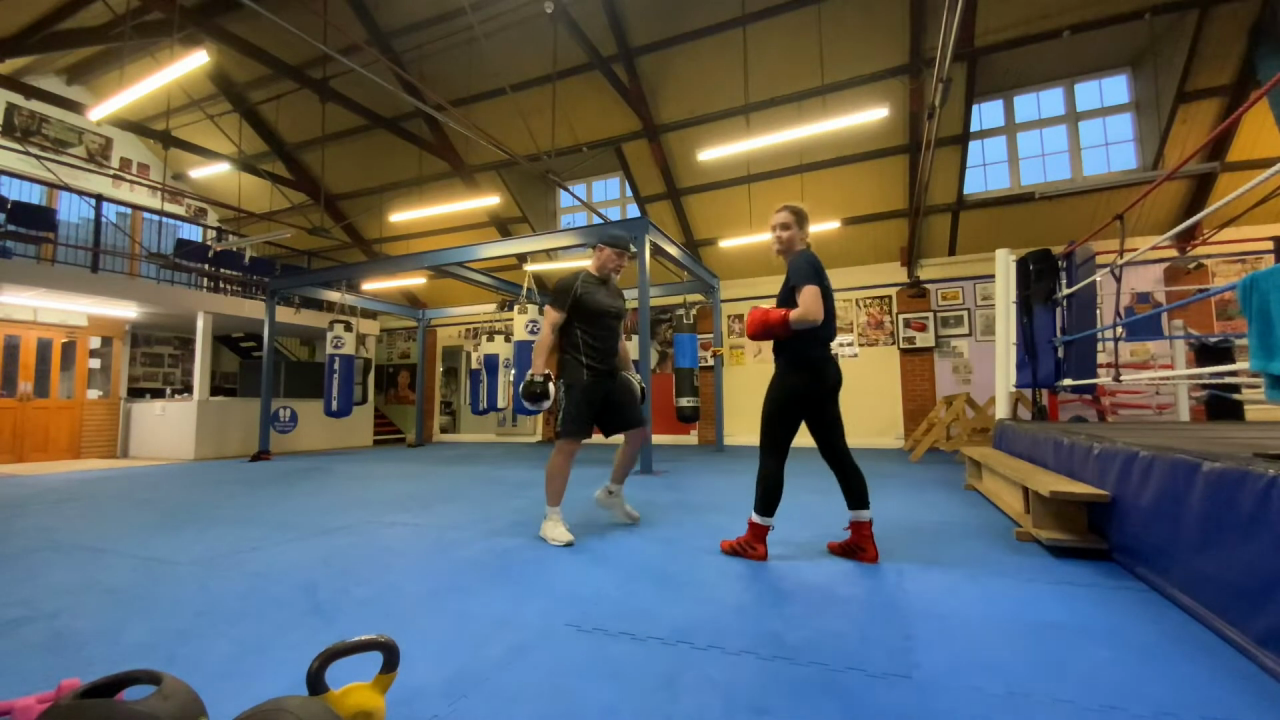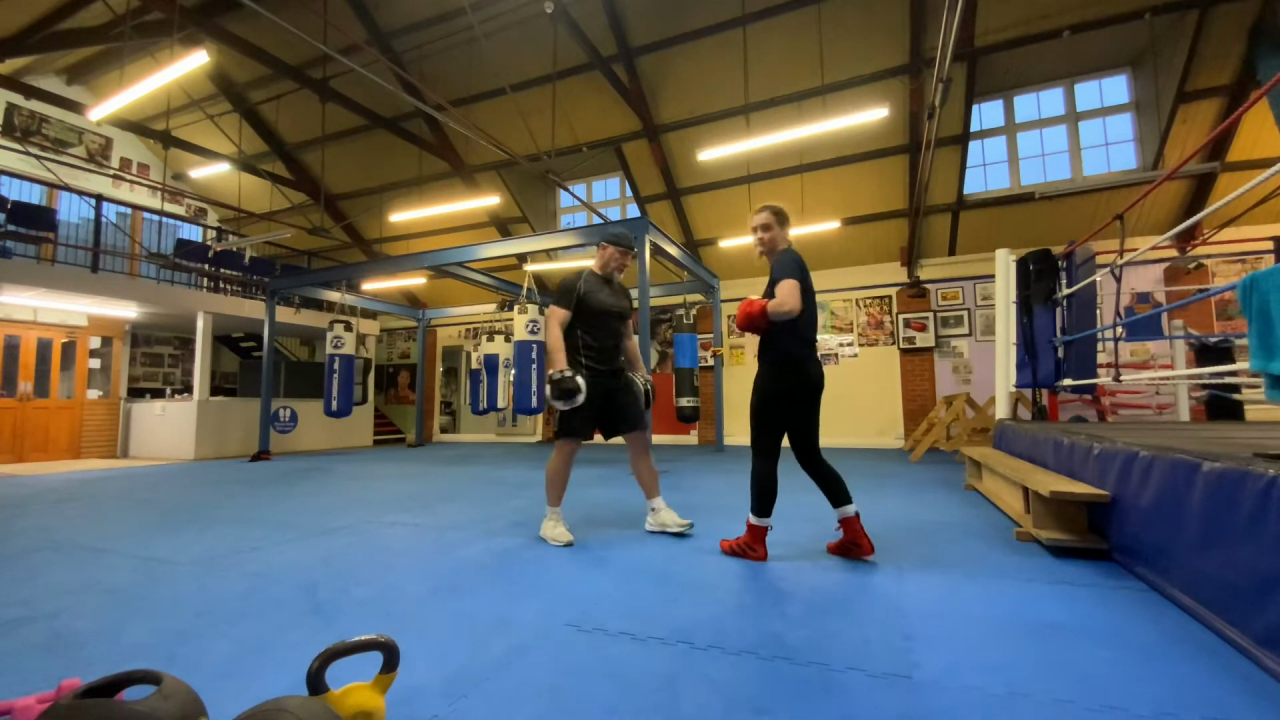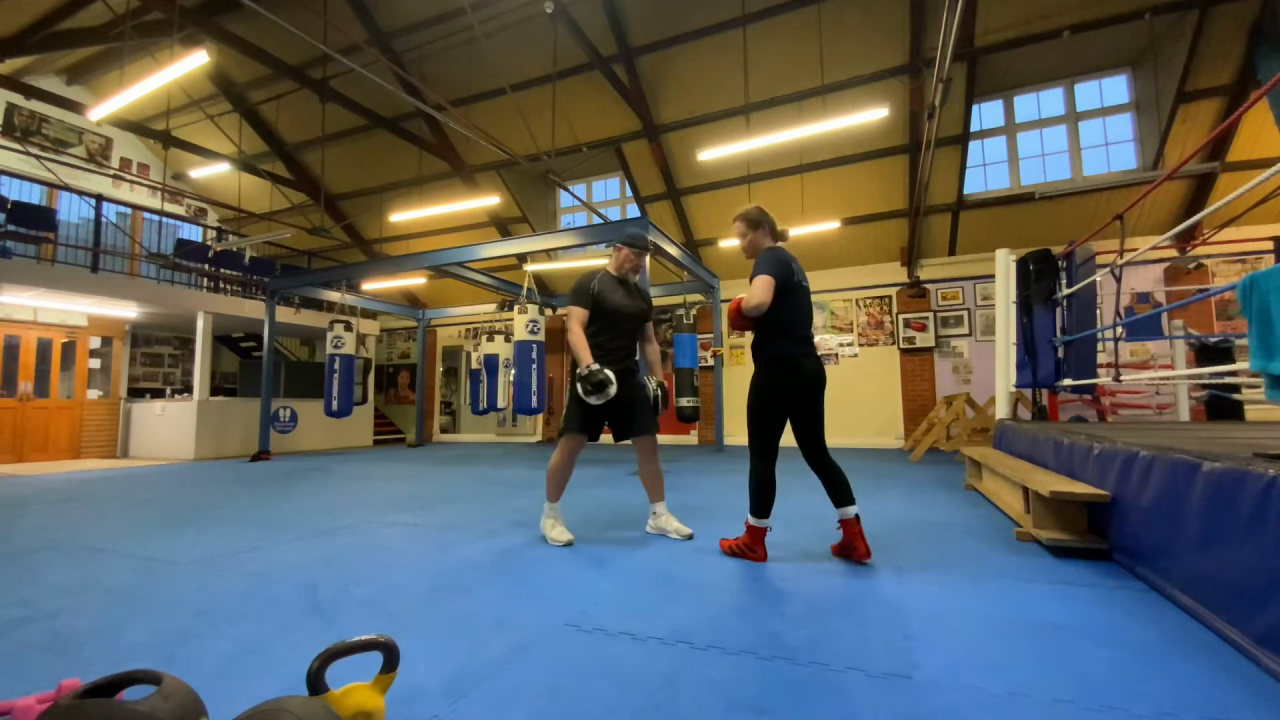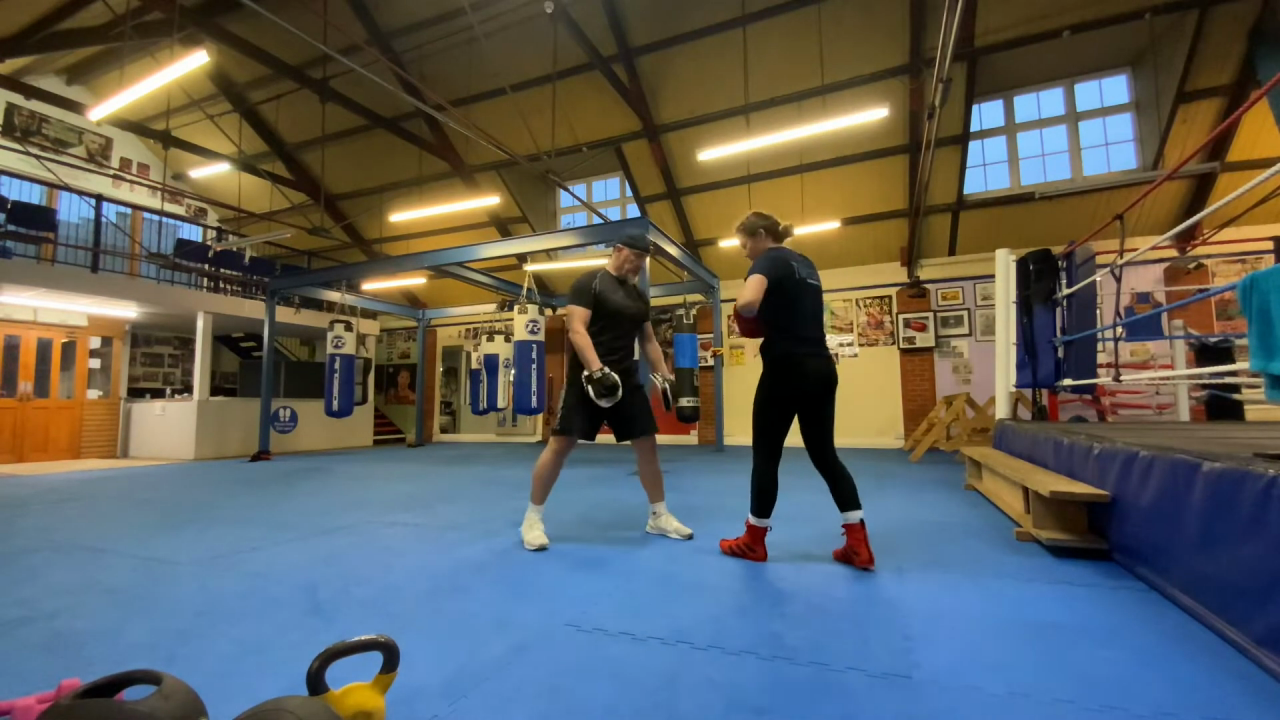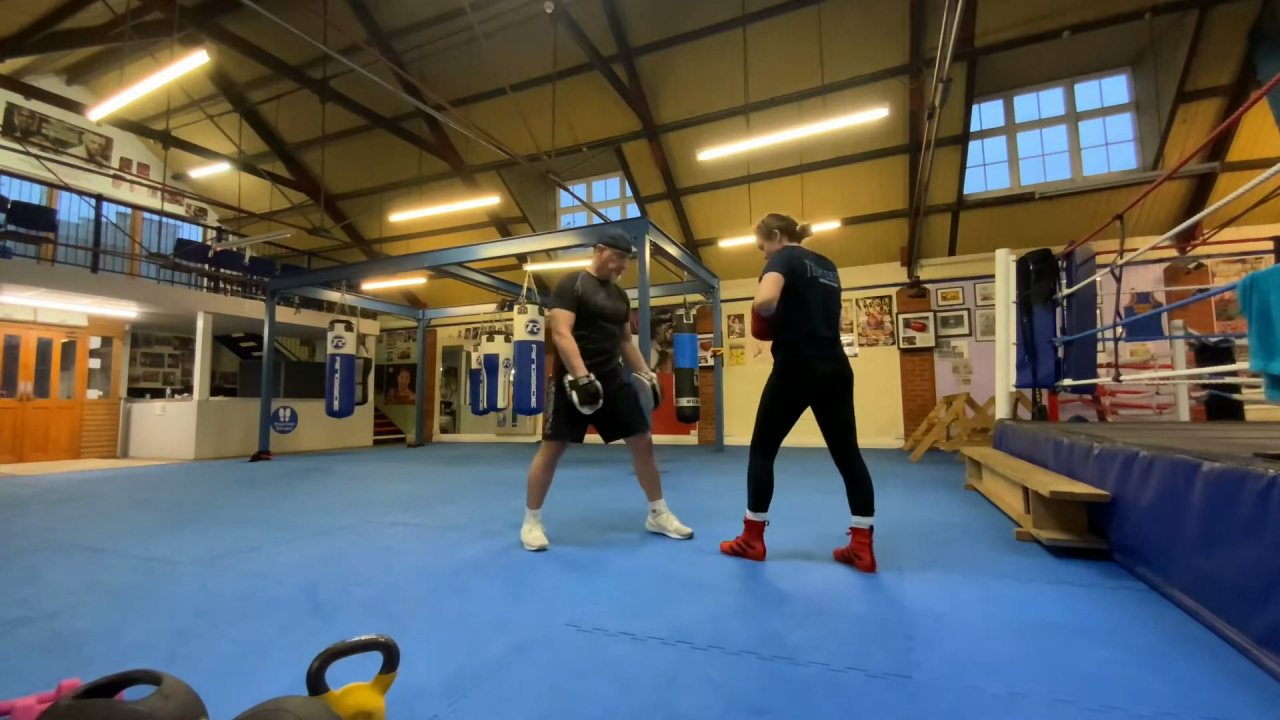
dt=0.2s
person 1, frame 1
left shoulder: (801, 263)
right shoulder: (811, 265)
left elbow: (812, 315)
left wrist: (771, 321)
right wrist: (781, 326)
left hip: (799, 372)
right hip: (823, 371)
left knee: (772, 453)
right knee: (837, 453)
left ankle: (755, 540)
right ankle: (863, 540)
person 1, frame 2
left shoulder: (785, 261)
right shoulder: (789, 263)
left elbow: (789, 307)
left wrist: (756, 310)
right wrist: (761, 319)
left hip: (783, 370)
right hip: (806, 371)
left knee: (764, 454)
right knee: (809, 455)
left ankle: (754, 541)
right ankle: (855, 535)
person 1, frame 3
left shoulder: (770, 258)
right shoulder: (788, 261)
left elbow: (758, 303)
left wrist: (739, 308)
right wrist: (751, 318)
left hip: (779, 368)
right hip: (808, 368)
left knee: (762, 454)
right knee: (816, 452)
left ankle: (754, 541)
right ankle: (853, 537)
person 1, frame 4
left shoulder: (770, 260)
right shoulder: (805, 264)
left elbow: (747, 302)
left wrist: (743, 316)
right wrist: (765, 322)
left hip: (786, 369)
right hip: (821, 368)
left knee: (766, 454)
right knee: (824, 453)
left ankle: (754, 541)
right ankle: (858, 543)
person 1, frame 5
left shoulder: (785, 258)
right shoulder: (828, 266)
left elbow: (765, 301)
left wrist: (766, 321)
right wrist: (785, 321)
left hip: (797, 368)
right hip: (836, 369)
left knee: (762, 451)
right knee: (847, 454)
left ankle: (753, 539)
right ankle: (862, 547)
person 2, frame 1
left shoulder: (615, 292)
right shoulder: (573, 285)
right elbow: (549, 328)
left wrist: (631, 373)
right wrist: (540, 371)
left hip: (611, 375)
right hip: (580, 376)
left knee: (637, 432)
right knee: (568, 444)
left ankle: (611, 493)
right ankle: (552, 518)
person 2, frame 2
left shoulder: (622, 292)
right shoulder: (574, 284)
right elbow: (554, 327)
left wrist: (641, 375)
right wrist: (560, 369)
left hip: (616, 376)
right hip: (583, 378)
left knee: (640, 439)
right knee: (567, 445)
left ankle: (658, 513)
right ankle: (552, 519)
person 2, frame 3
left shoulder: (641, 295)
right shoulder: (590, 284)
left elbow: (648, 340)
right elbow: (574, 328)
left wrist: (658, 378)
right wrist: (588, 367)
left hip: (628, 378)
right hip: (594, 377)
left knee: (648, 443)
right knee: (571, 443)
left ankle: (659, 516)
right ankle: (551, 515)
person 2, frame 4
left shoulder: (639, 295)
right shoulder: (589, 283)
left elbow: (648, 340)
right elbow: (576, 329)
left wrist: (664, 375)
right wrist: (596, 370)
left hip: (626, 379)
right hip: (590, 377)
left knee: (647, 444)
right knee: (561, 444)
left ankle: (659, 516)
right ankle: (533, 518)
person 2, frame 5
left shoulder: (619, 295)
right shoulder: (571, 285)
left elbow: (625, 340)
right elbow: (561, 333)
left wrist: (646, 374)
right wrist: (581, 375)
left hip: (613, 379)
right hip: (577, 380)
left knee: (642, 441)
right knee: (552, 448)
left ankle: (659, 514)
right ankle: (532, 521)
